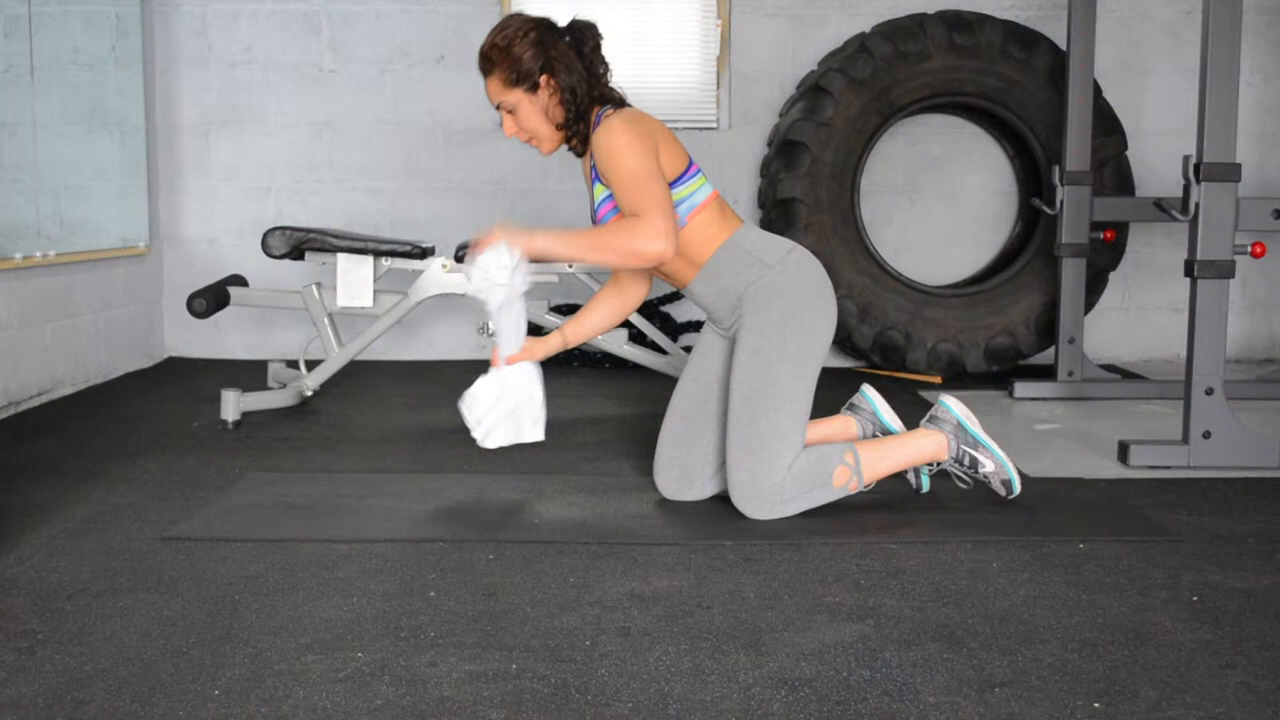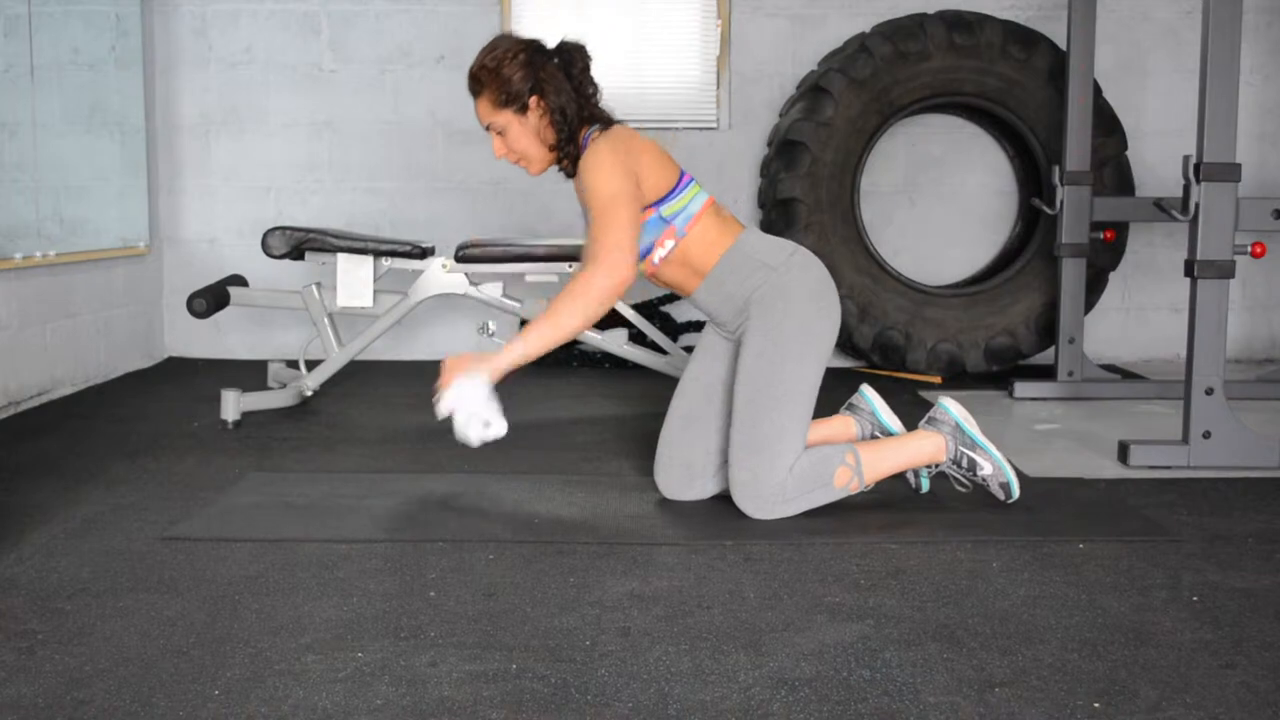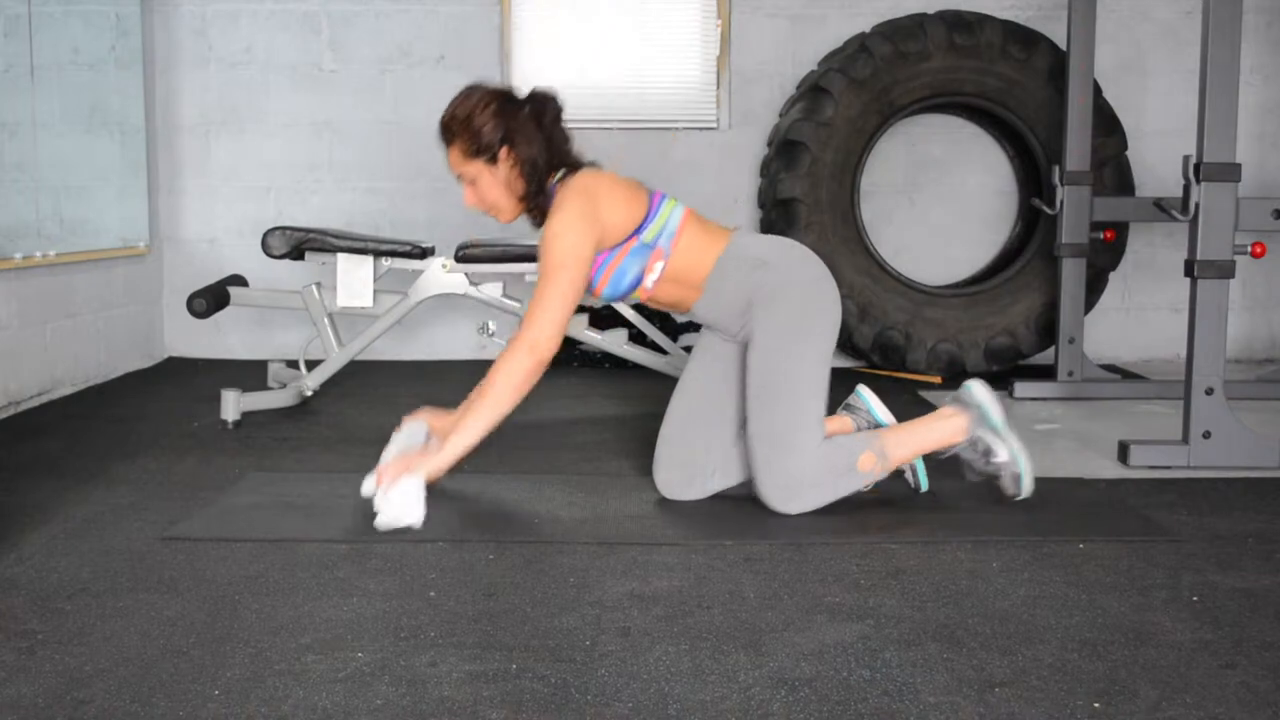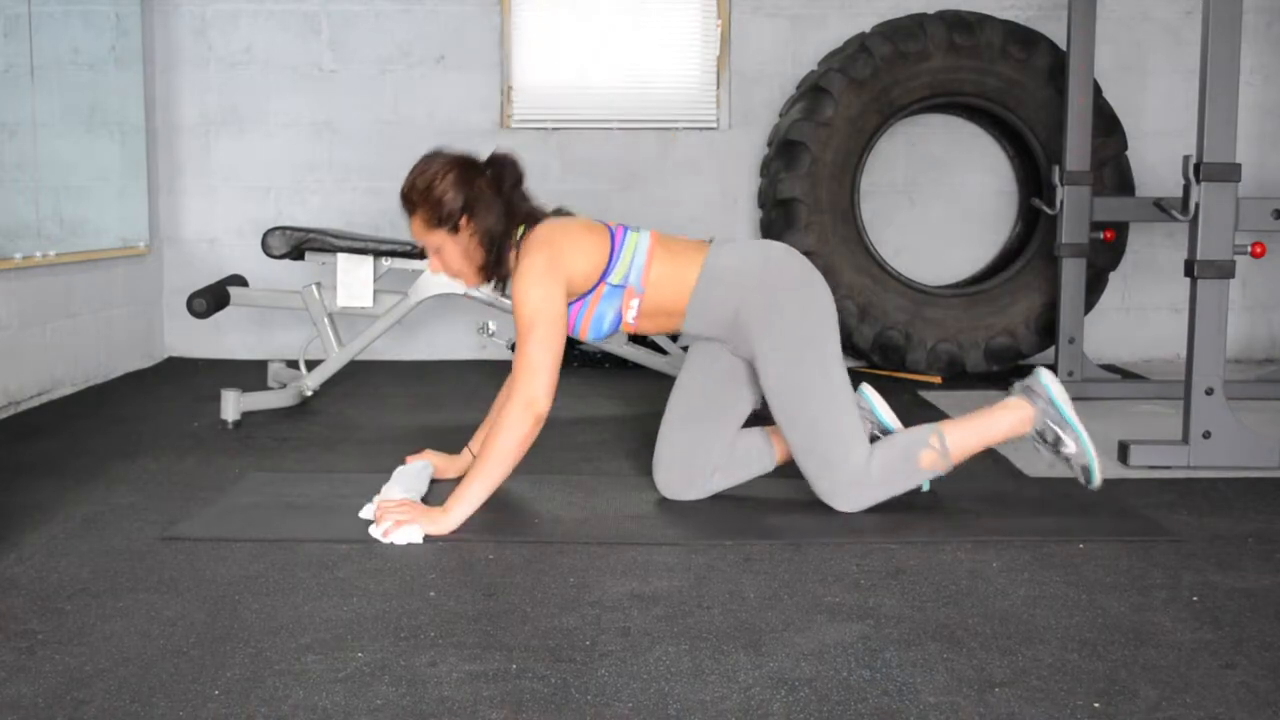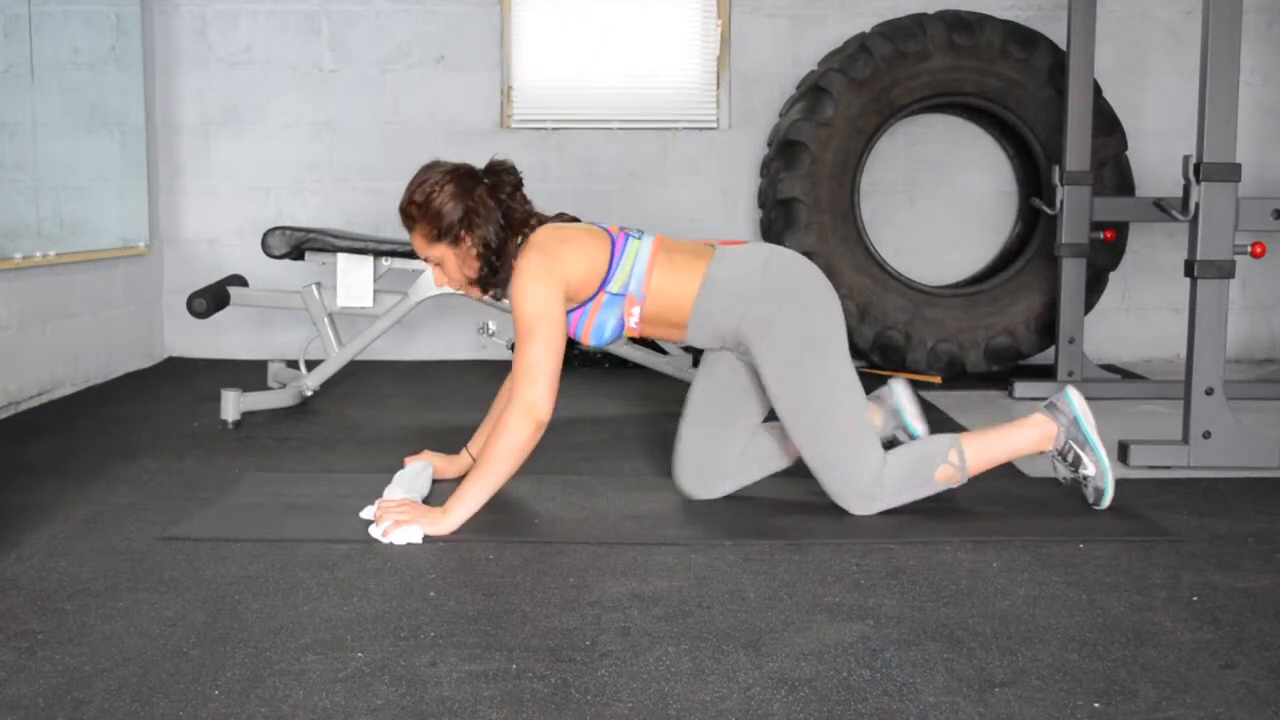
dt=0.2s
person 1, frame 1
left shoulder: (617, 134)
right shoulder: (597, 155)
left elbow: (658, 239)
right elbow: (631, 287)
left wrist: (534, 241)
right wrist: (544, 344)
left hip: (779, 292)
right hip: (740, 311)
left knee: (760, 496)
right knee: (679, 482)
left ankle: (940, 440)
right ankle: (855, 425)
person 1, frame 2
left shoulder: (603, 155)
right shoulder: (594, 164)
left elbow: (613, 274)
right elbow: (594, 290)
left wrist: (506, 356)
right wrist: (509, 355)
left hip: (787, 295)
right hip: (745, 315)
left knee: (761, 495)
right knee: (681, 482)
left ankle: (940, 439)
right ankle: (852, 425)
person 1, frame 3
left shoulder: (577, 206)
right shoulder: (563, 205)
left elbow: (537, 347)
right elbow: (537, 331)
left wrist: (446, 451)
right wrist: (465, 414)
left hip: (785, 290)
right hip: (745, 309)
left knee: (788, 490)
right knee: (678, 479)
left ankle: (958, 425)
right ankle: (846, 424)
person 1, frame 4
left shoulder: (536, 261)
right shoulder: (538, 248)
left elbow: (532, 404)
right elbow: (528, 373)
left wrist: (452, 511)
right wrist: (467, 456)
left hip: (775, 296)
right hip: (744, 308)
left knee: (846, 489)
right knee: (679, 481)
left ankle: (1028, 410)
right ankle: (843, 419)
person 1, frame 5
left shoulder: (534, 267)
right shoulder: (538, 248)
left elbow: (533, 409)
right elbow: (528, 370)
left wrist: (451, 513)
right wrist: (466, 457)
left hip: (778, 301)
right hip: (760, 291)
left knee: (862, 490)
right knee: (698, 480)
left ankle: (1049, 427)
right ankle: (868, 412)
